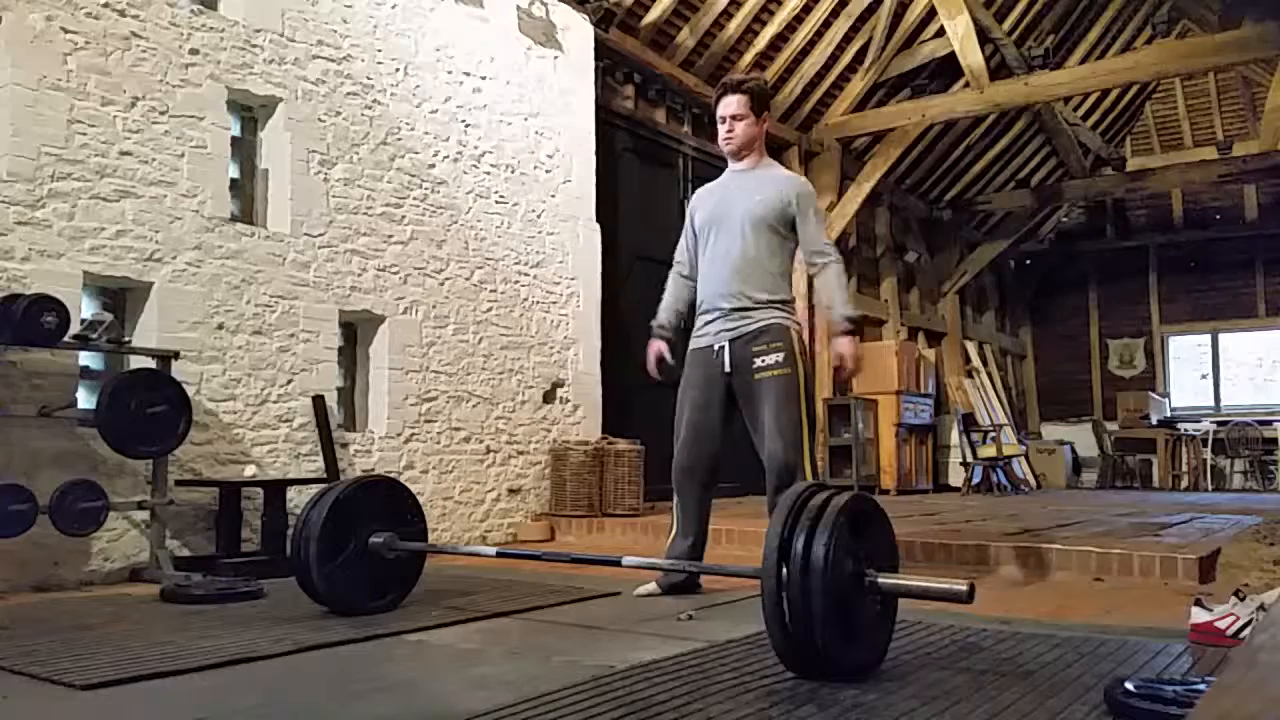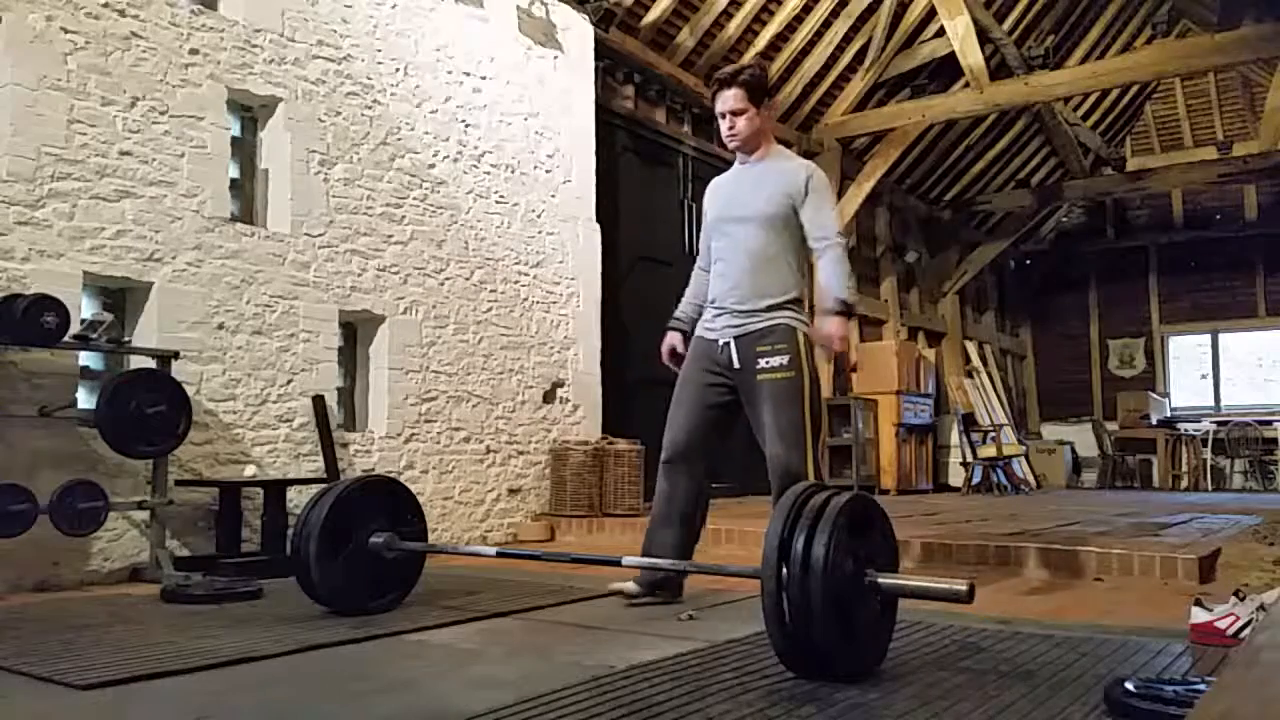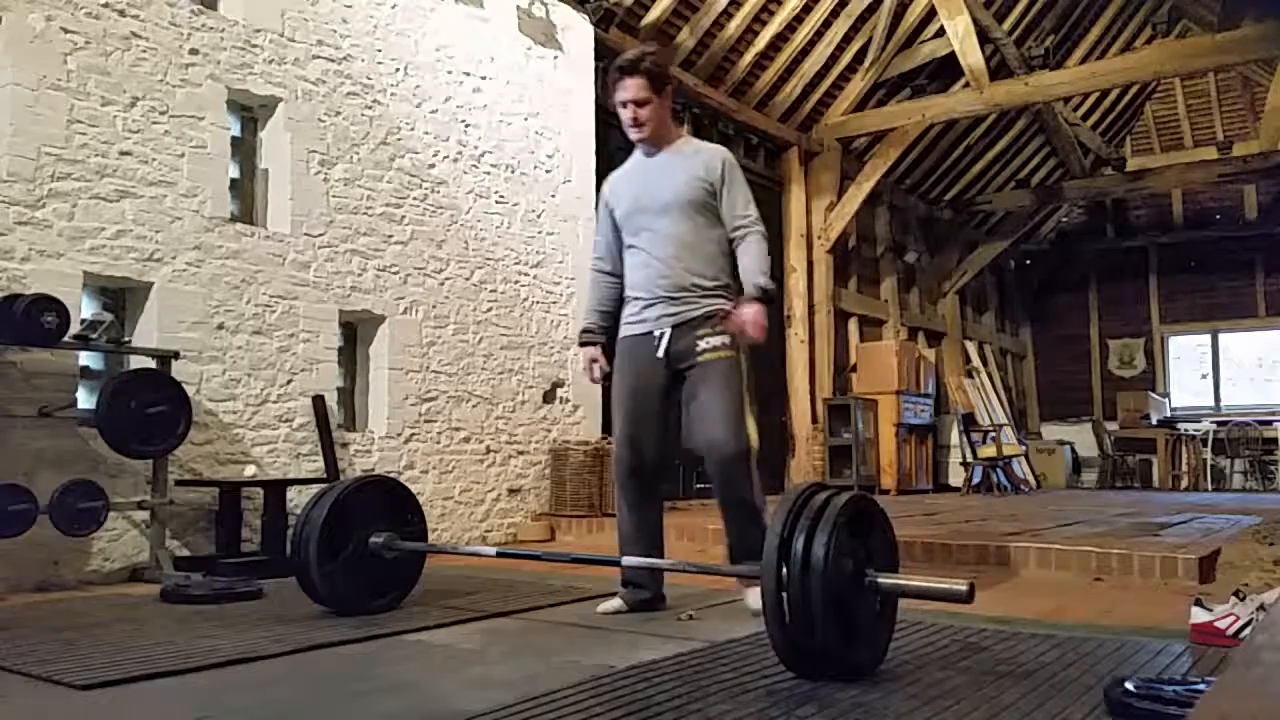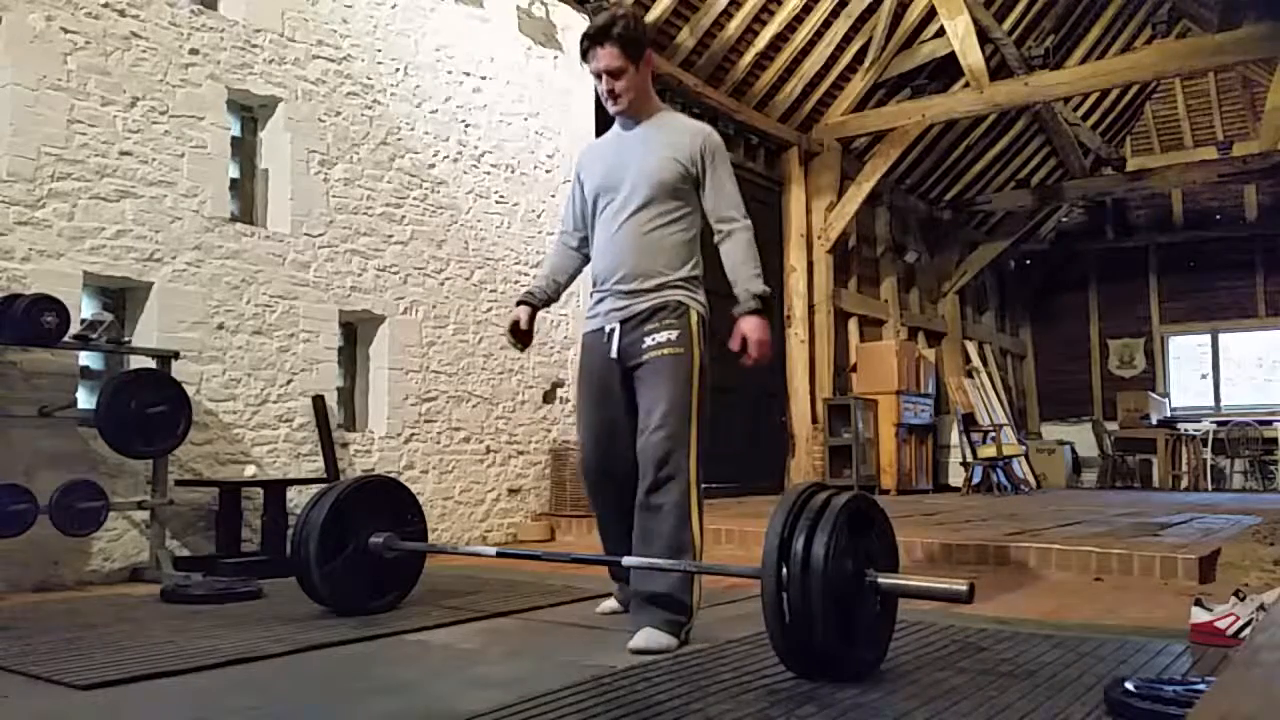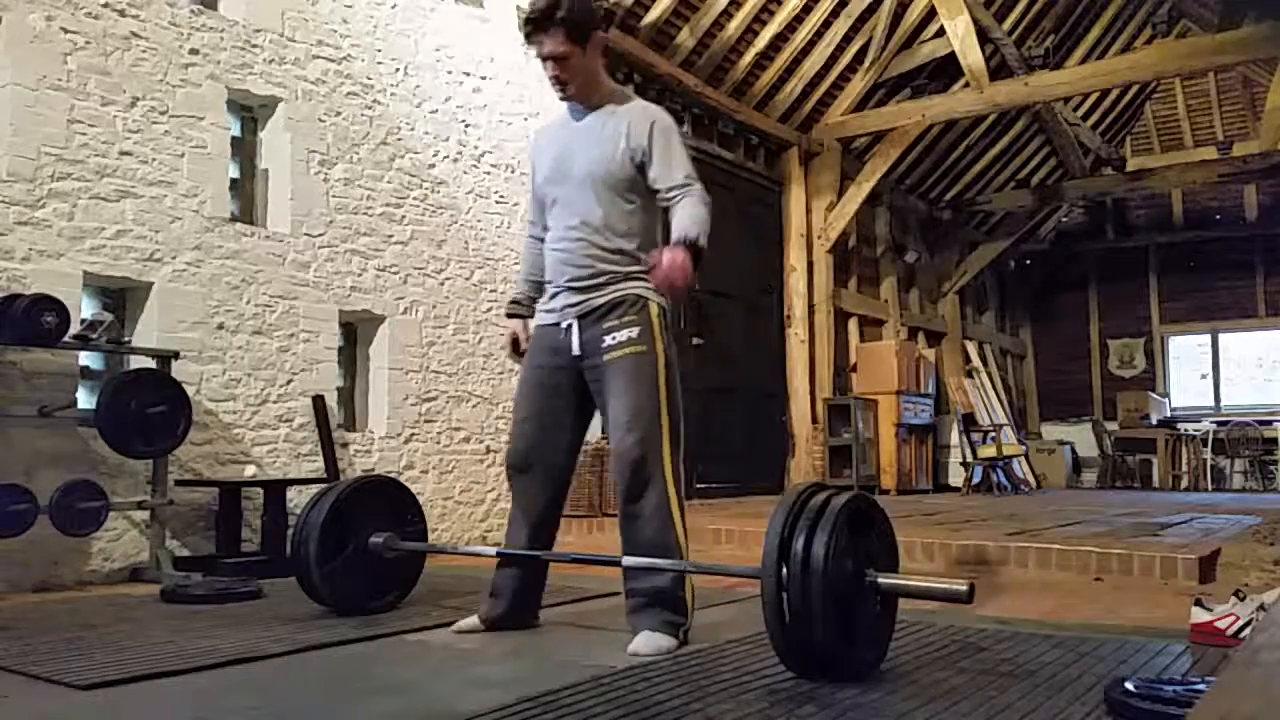
dt=0.5s
person 1, frame 1
left shoulder: (791, 187)
right shoulder: (703, 197)
left elbow: (825, 261)
right elbow: (684, 271)
left wrist: (843, 327)
right wrist: (662, 329)
left hip: (766, 335)
right hip: (706, 342)
left knee: (785, 457)
right knee: (691, 461)
right ankle: (680, 568)
person 1, frame 2
left shoulder: (801, 175)
right shoulder: (716, 189)
left elbow: (830, 245)
left wrist: (836, 309)
right wrist: (680, 323)
left hip: (773, 337)
right hip: (712, 339)
left knee: (789, 463)
right knee: (681, 452)
right ankle: (662, 572)
person 1, frame 3
left shoulder: (712, 161)
right shoulder: (616, 183)
left elbow: (749, 232)
right elbow: (605, 268)
left wrist: (755, 297)
right wrist: (591, 335)
left hip: (706, 325)
right hip: (639, 335)
left knee: (723, 444)
right knee: (634, 461)
left ankle: (756, 569)
right ankle: (641, 585)
person 1, frame 4
left shoulder: (695, 140)
right shoulder: (592, 156)
left elbow: (732, 227)
right elbow: (572, 241)
left wrist: (752, 304)
right wrist: (532, 298)
left hip: (667, 317)
right hip: (602, 324)
left knee: (664, 458)
right knee: (603, 461)
left ankle: (663, 610)
right ankle: (633, 580)
person 1, frame 5
left shoulder: (645, 122)
right shoulder: (545, 140)
left elbow: (687, 196)
left wrist: (683, 247)
right wrist: (520, 306)
left hip: (625, 312)
right hip: (555, 321)
left knee: (640, 459)
right knee: (531, 462)
left ankle: (659, 612)
right ankle: (512, 599)
